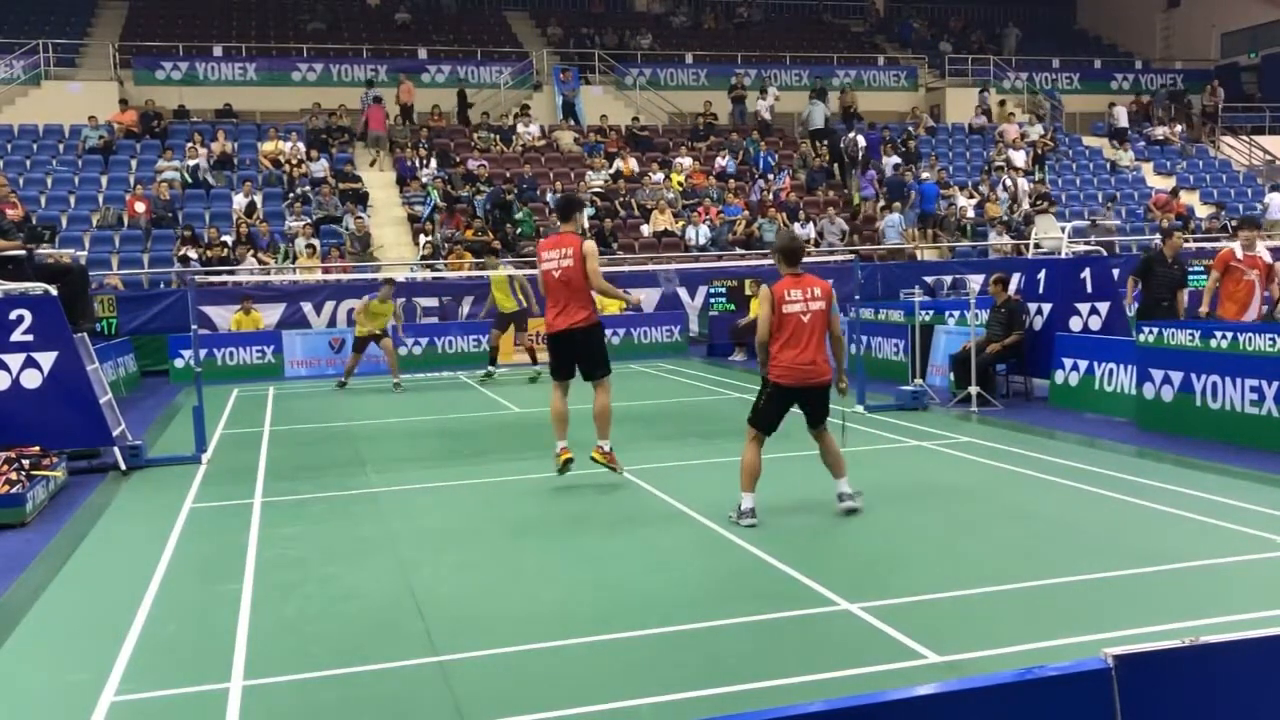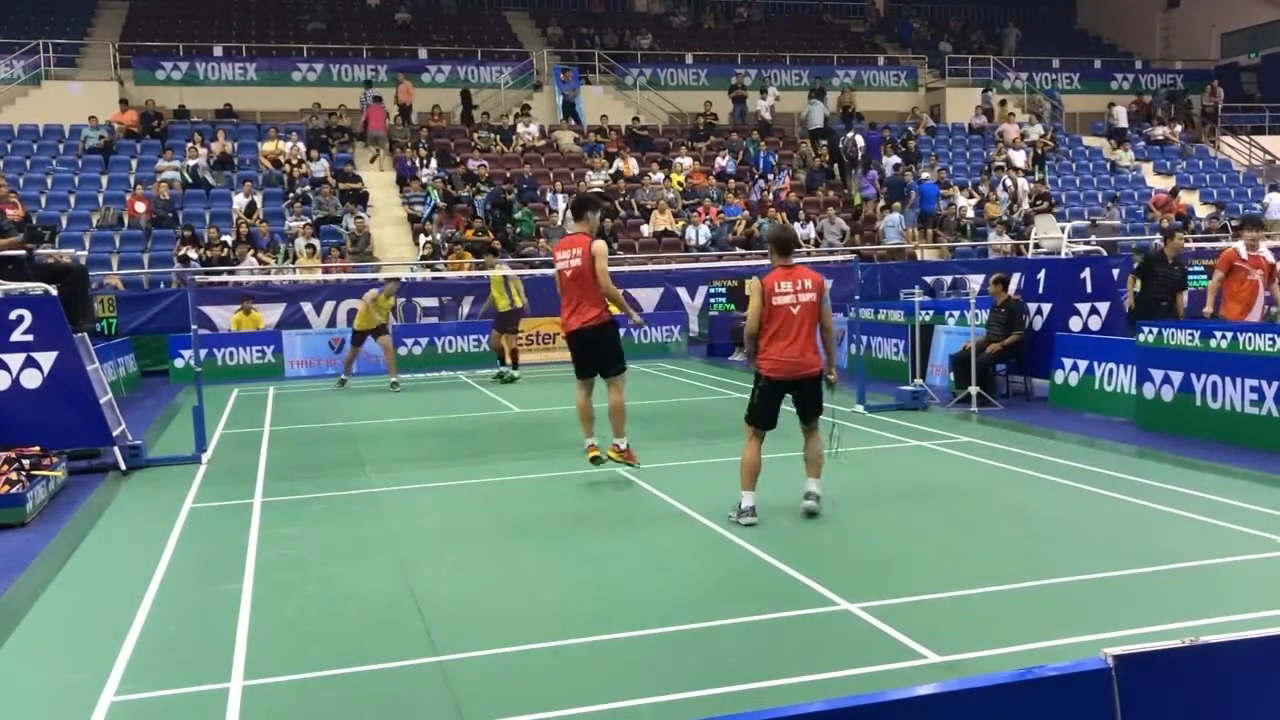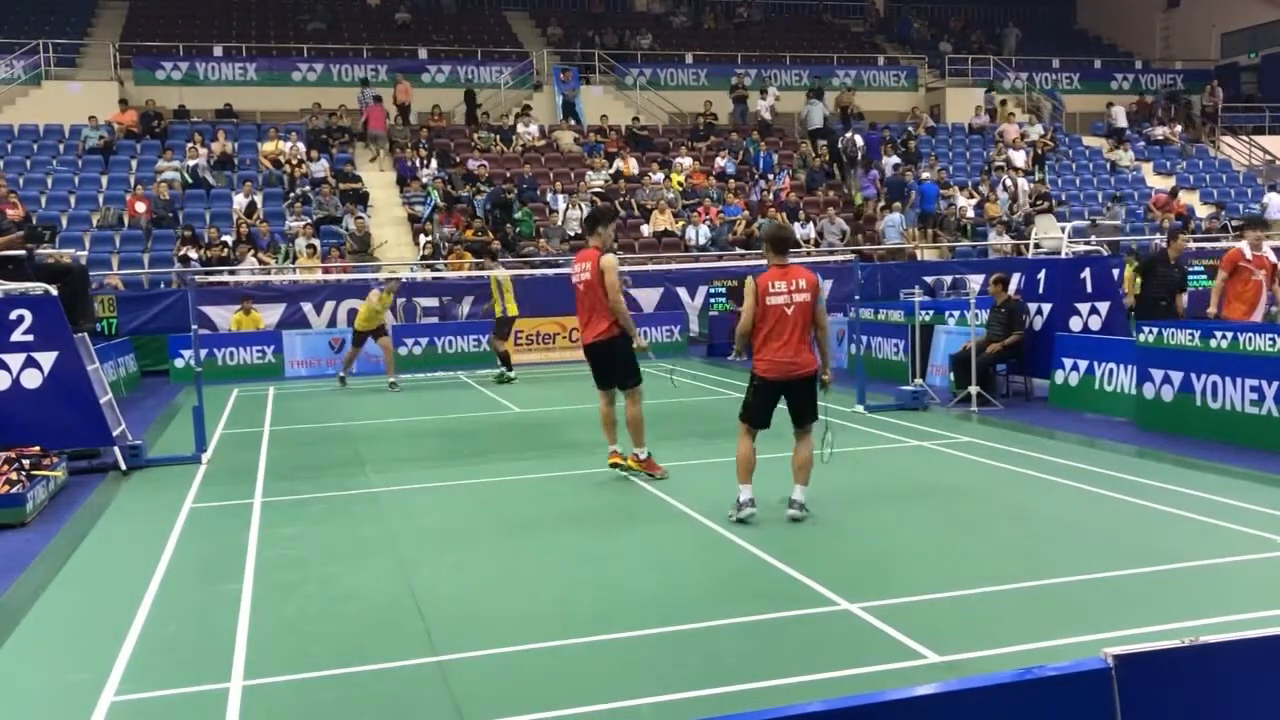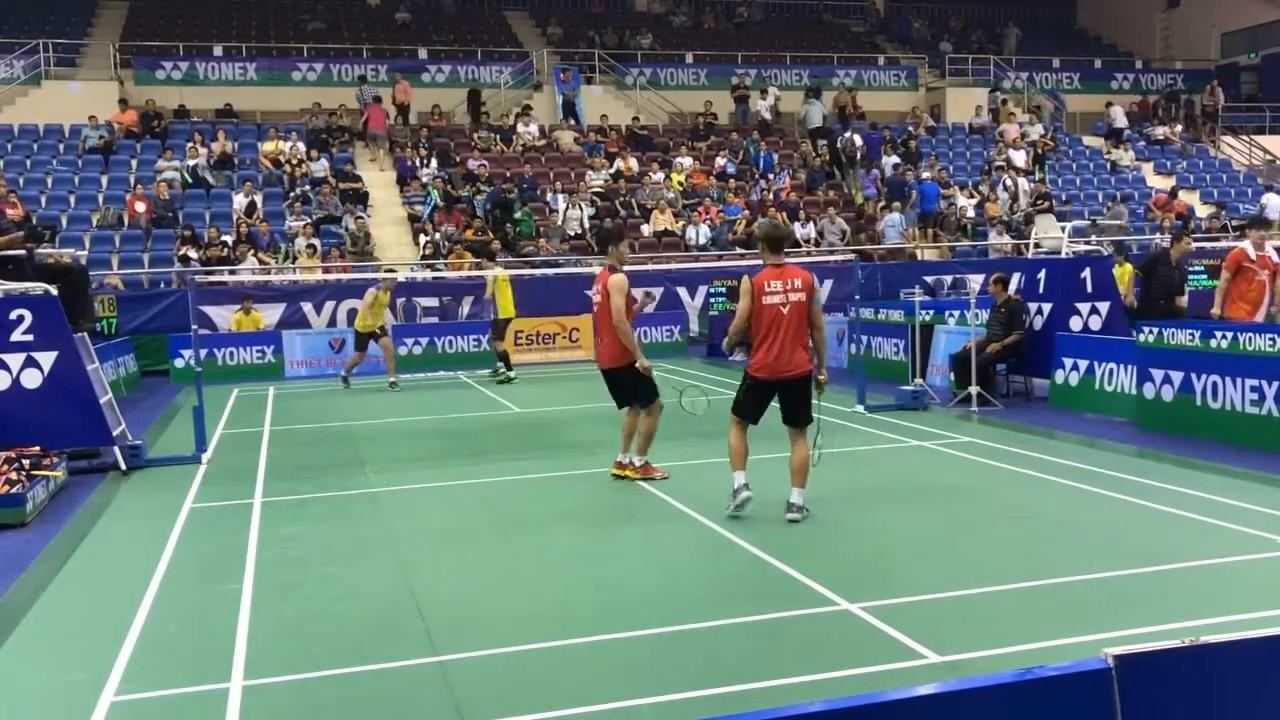
dt=0.1s
person 1, frame 1
left shoulder: (770, 291)
right shoulder: (824, 288)
left elbow: (762, 337)
right elbow: (837, 335)
left wrist: (763, 363)
right wrist: (841, 375)
left hip: (780, 376)
right hip: (818, 376)
left knee: (754, 439)
right knee: (821, 433)
left ankle: (747, 507)
right ankle: (846, 492)
person 1, frame 2
left shoulder: (762, 283)
right shoulder: (816, 280)
left elbow: (751, 329)
right elbow: (827, 327)
left wrist: (750, 352)
right wrist: (831, 367)
left hip: (772, 370)
right hip: (809, 369)
left knee: (754, 436)
right knee: (811, 431)
left ankle: (747, 505)
right ankle: (812, 491)
person 1, frame 3
left shoulder: (756, 282)
right shoulder: (810, 279)
left elbow: (743, 330)
right elbow: (821, 327)
left wrist: (741, 347)
right wrist: (826, 366)
left hip: (767, 370)
right hip: (803, 369)
left knee: (747, 433)
right knee: (803, 434)
left ankle: (745, 497)
right ankle: (798, 499)
person 1, frame 4
left shoulder: (752, 281)
right shoulder: (806, 278)
left elbow: (738, 328)
right elbow: (817, 327)
right wrist: (821, 366)
left hip: (762, 370)
right hip: (798, 369)
left knee: (738, 424)
right knee: (798, 435)
left ankle: (740, 485)
right ankle: (796, 501)
person 2, frame 1
left shoulder: (543, 247)
right shoulder: (585, 245)
right elbow: (597, 285)
right wrist: (627, 298)
left hip: (555, 329)
right hip: (584, 325)
left knee: (559, 389)
right knee: (601, 387)
left ankle: (562, 449)
right ankle: (603, 448)
person 2, frame 2
left shoulder: (559, 248)
right shoulder: (596, 245)
right elbow: (605, 287)
right wrist: (630, 312)
left hip: (572, 327)
right hip: (597, 323)
left knee: (584, 387)
right knee: (615, 385)
left ankle: (591, 445)
right ankle: (620, 446)
person 2, frame 3
left shoulder: (578, 260)
right shoulder: (607, 259)
right elbow: (615, 302)
right wrist: (636, 336)
left hip: (590, 340)
right hip: (611, 338)
left knee: (607, 396)
right knee: (633, 397)
left ankle: (615, 451)
right ankle: (642, 459)
person 2, frame 4
left shoulder: (600, 278)
right shoulder: (617, 279)
right elbow: (619, 322)
left wrist: (639, 304)
right wrist: (639, 356)
left hip: (607, 358)
right hip: (622, 358)
left knee: (636, 407)
right knee: (654, 407)
left ankle: (623, 461)
right ankle: (638, 463)
